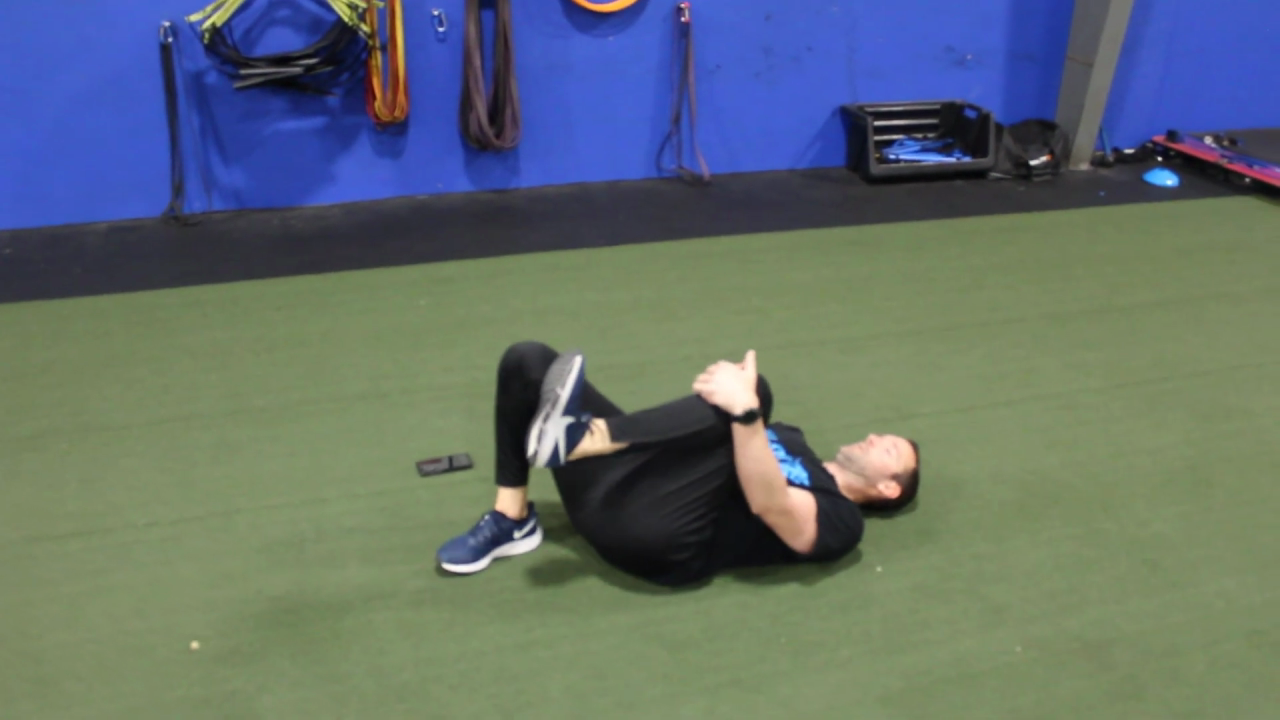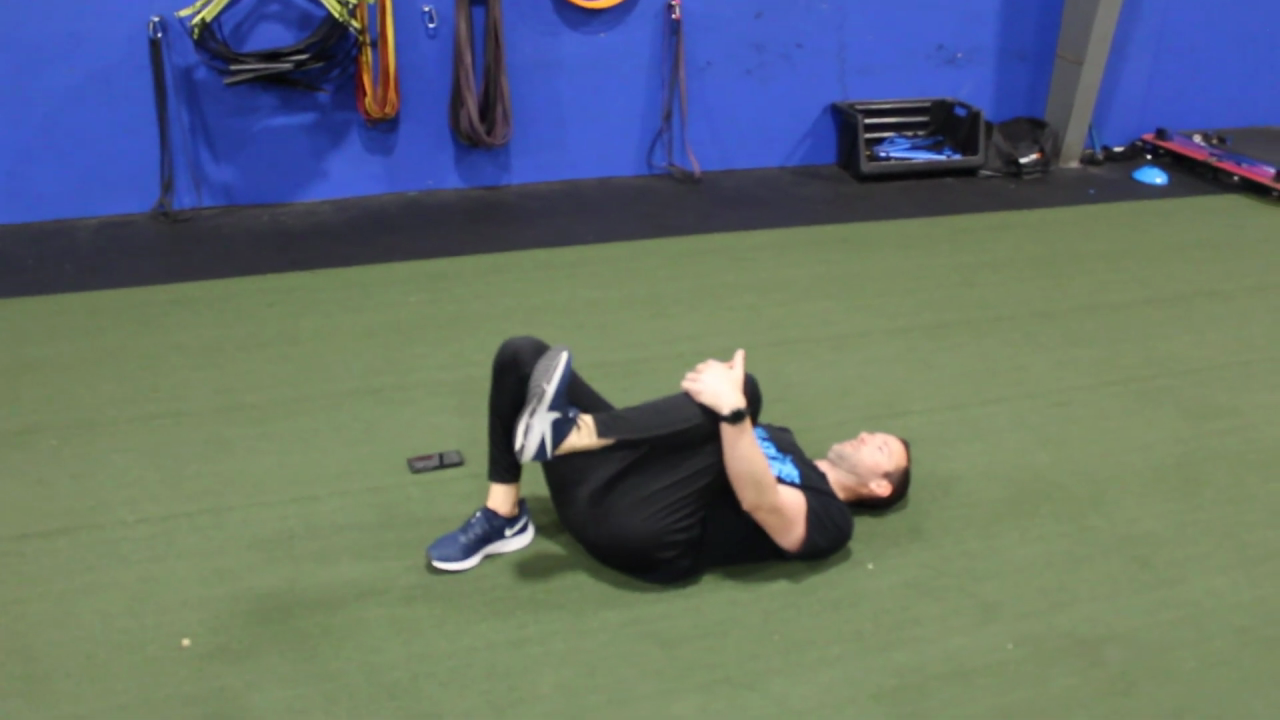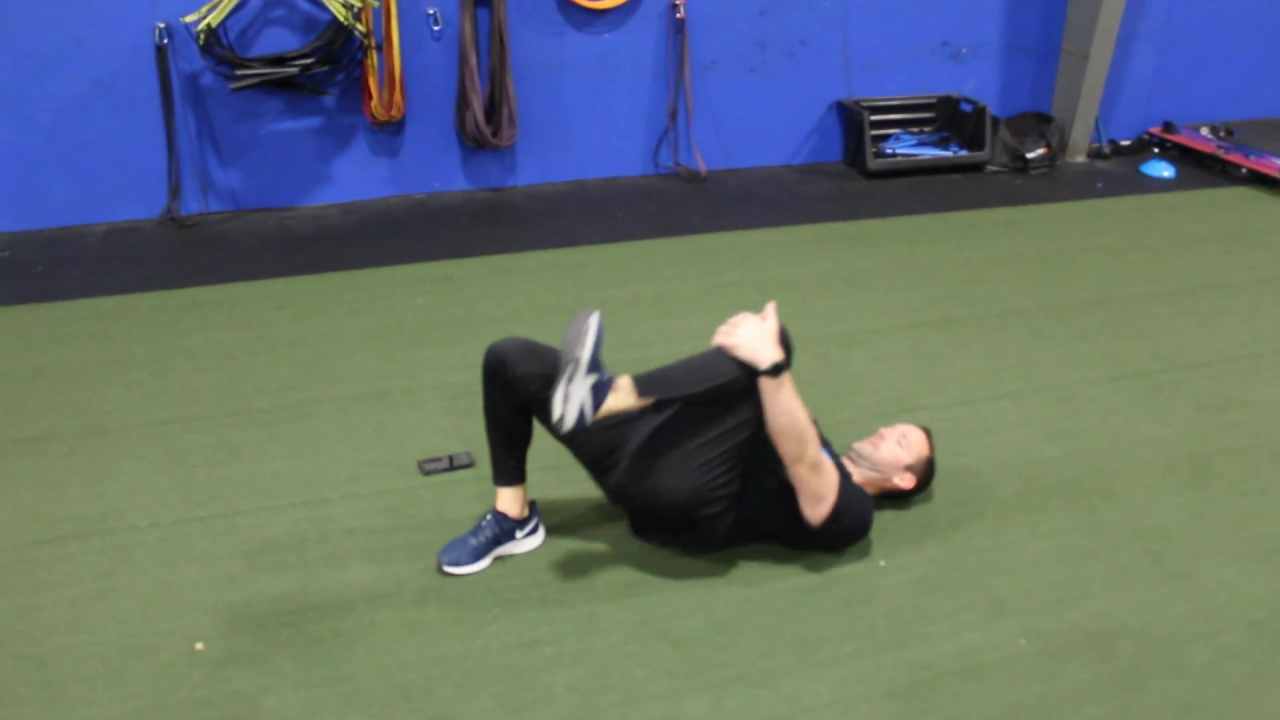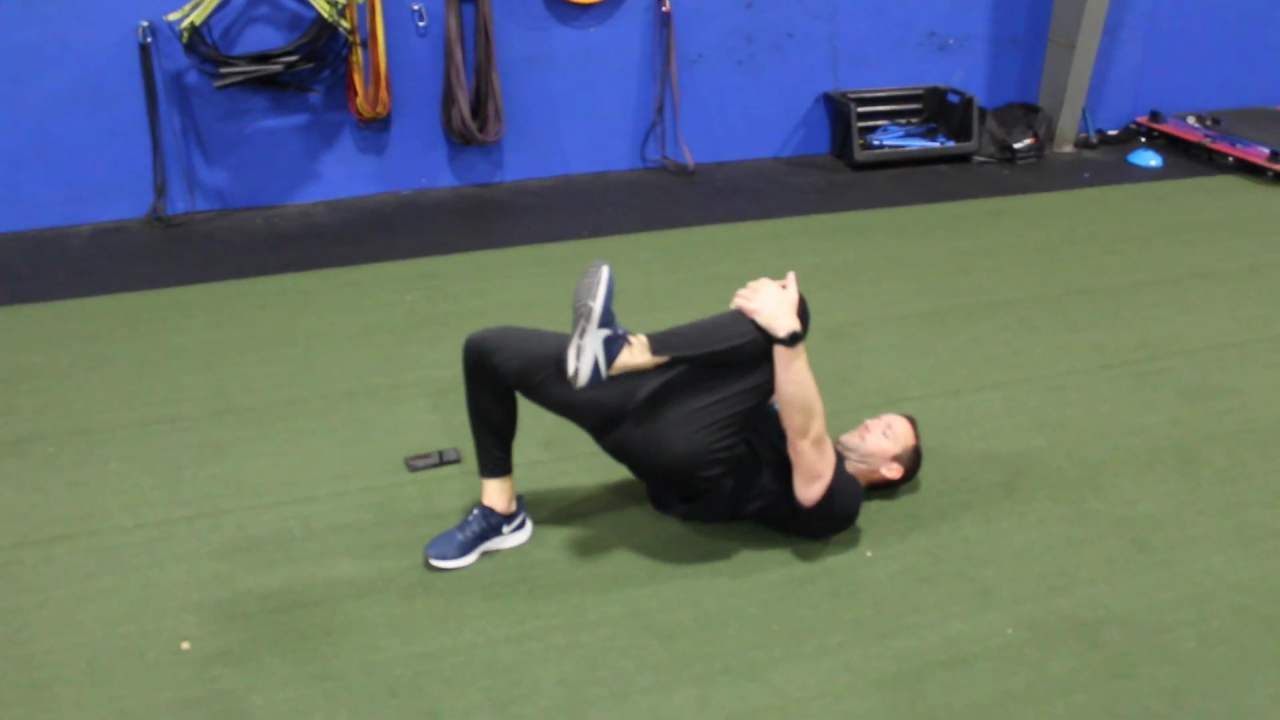
dt=0.4s
person 1, frame 1
left shoulder: (840, 521)
right shoulder: (791, 442)
left elbow: (768, 504)
left wrist: (743, 408)
right wrist: (726, 392)
left hip: (655, 534)
right hip: (618, 484)
left knee: (750, 396)
right knee: (528, 360)
left ankle: (581, 439)
right ankle: (511, 520)
person 1, frame 2
left shoulder: (829, 521)
right shoulder: (782, 444)
left elbow: (759, 502)
left wrist: (732, 408)
right wrist: (715, 391)
left hip: (645, 530)
right hip: (610, 485)
left knee: (739, 396)
right knee: (522, 354)
left ankle: (566, 433)
right ankle: (502, 519)
person 1, frame 3
left shoulder: (849, 510)
right shoulder: (815, 466)
left elbow: (801, 459)
left wrist: (767, 362)
right wrist: (740, 350)
left hip: (685, 491)
right hip: (648, 446)
left knee: (768, 352)
right knee: (508, 357)
left ankle: (599, 399)
right ankle: (512, 518)
person 1, frame 4
left shoulder: (837, 497)
right shoulder: (800, 448)
left elbow: (808, 436)
left wrist: (786, 333)
right wrist: (753, 315)
left hip: (690, 448)
right hip: (647, 409)
left knee: (786, 320)
right knee: (489, 349)
left ankle: (618, 353)
right ankle: (500, 513)
